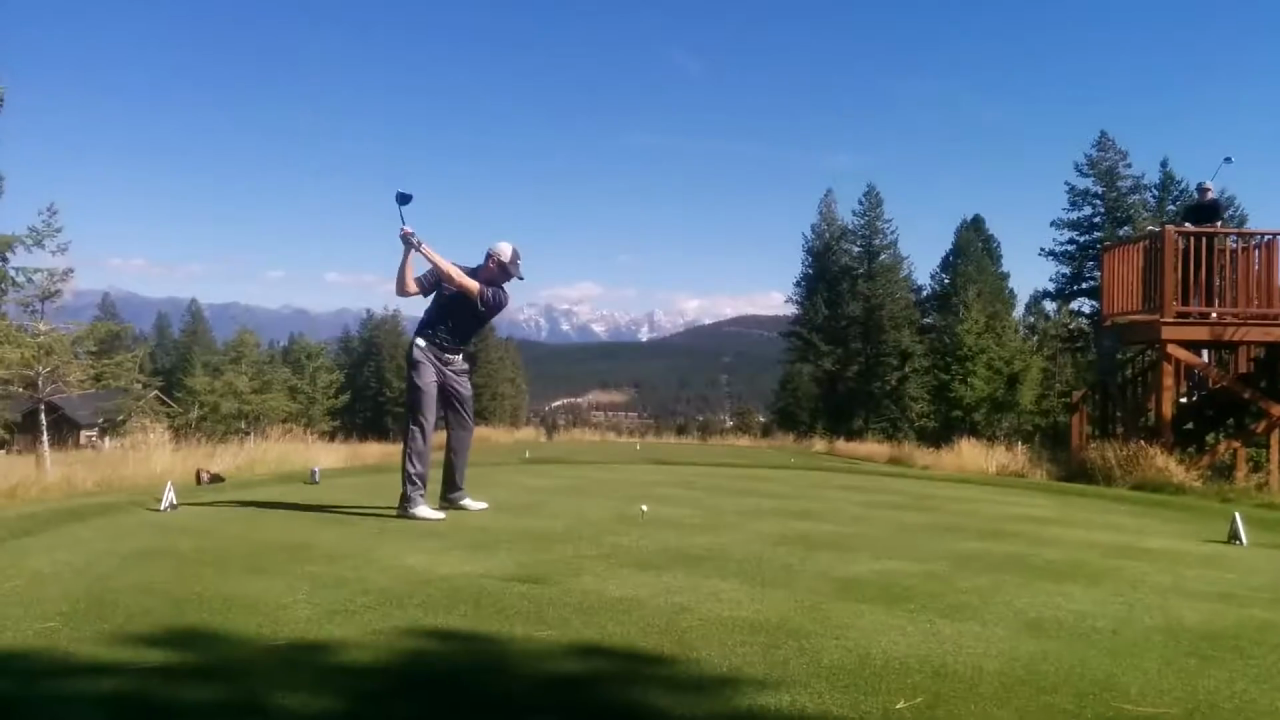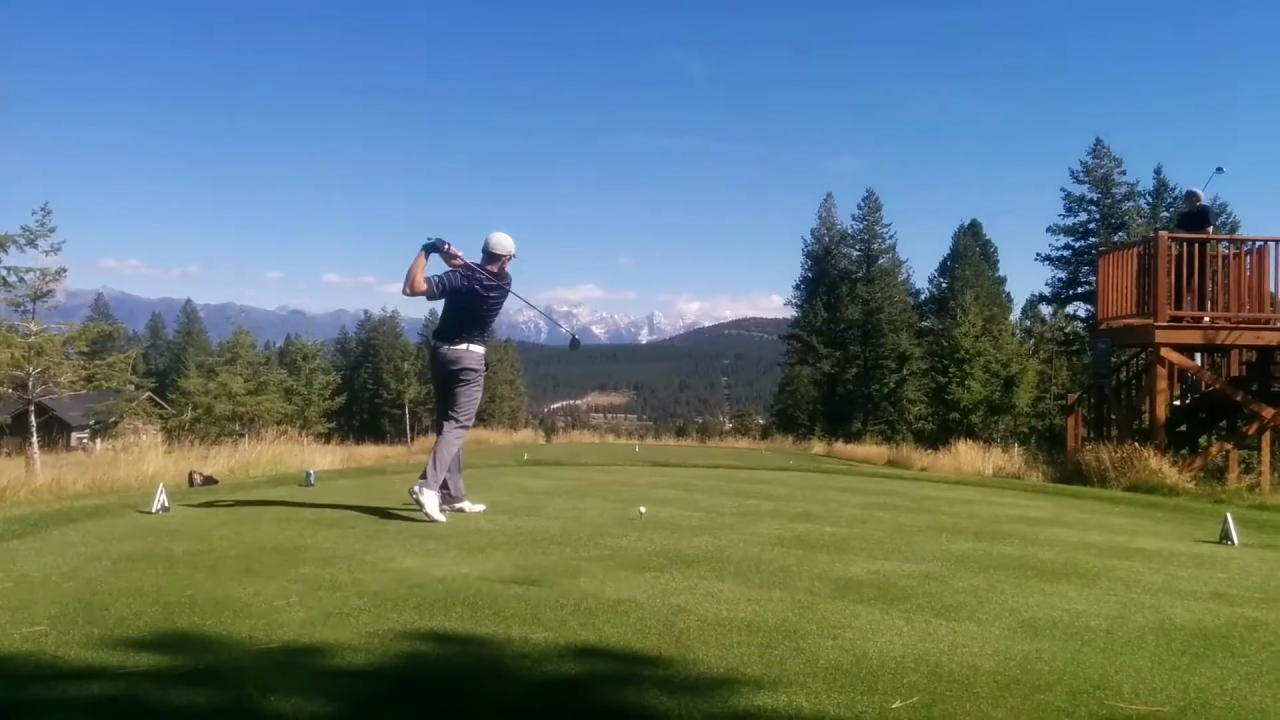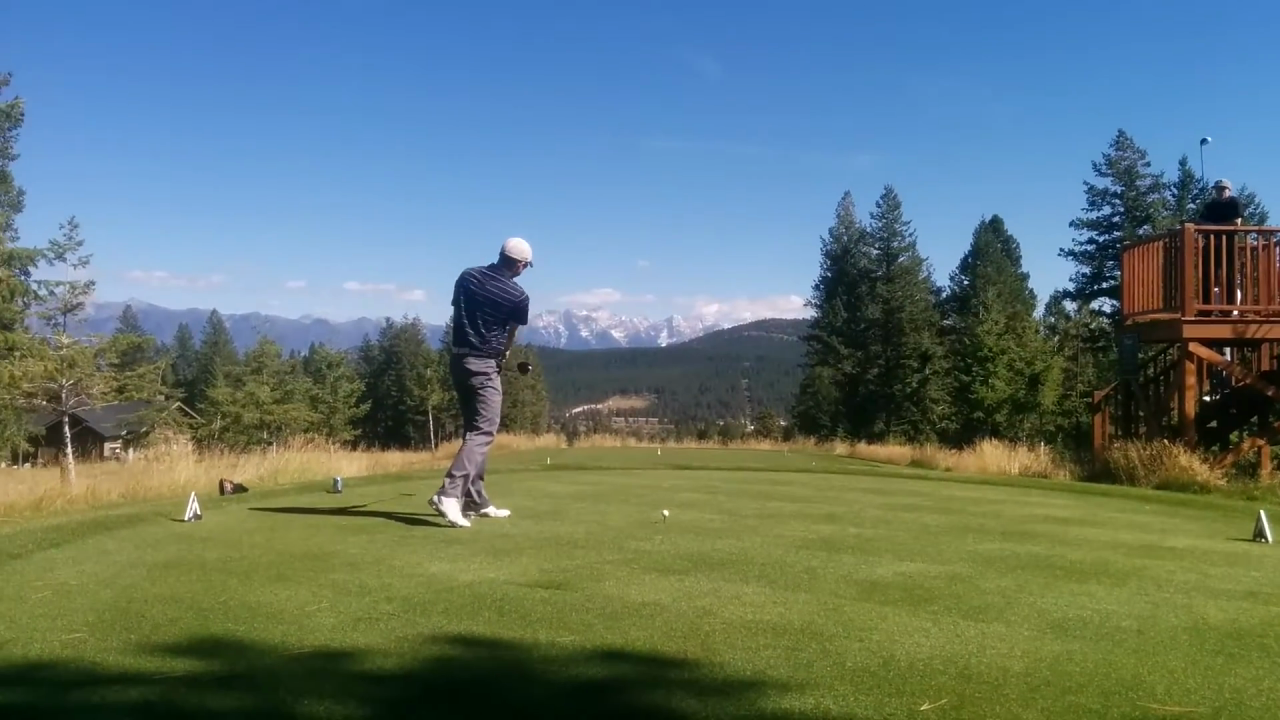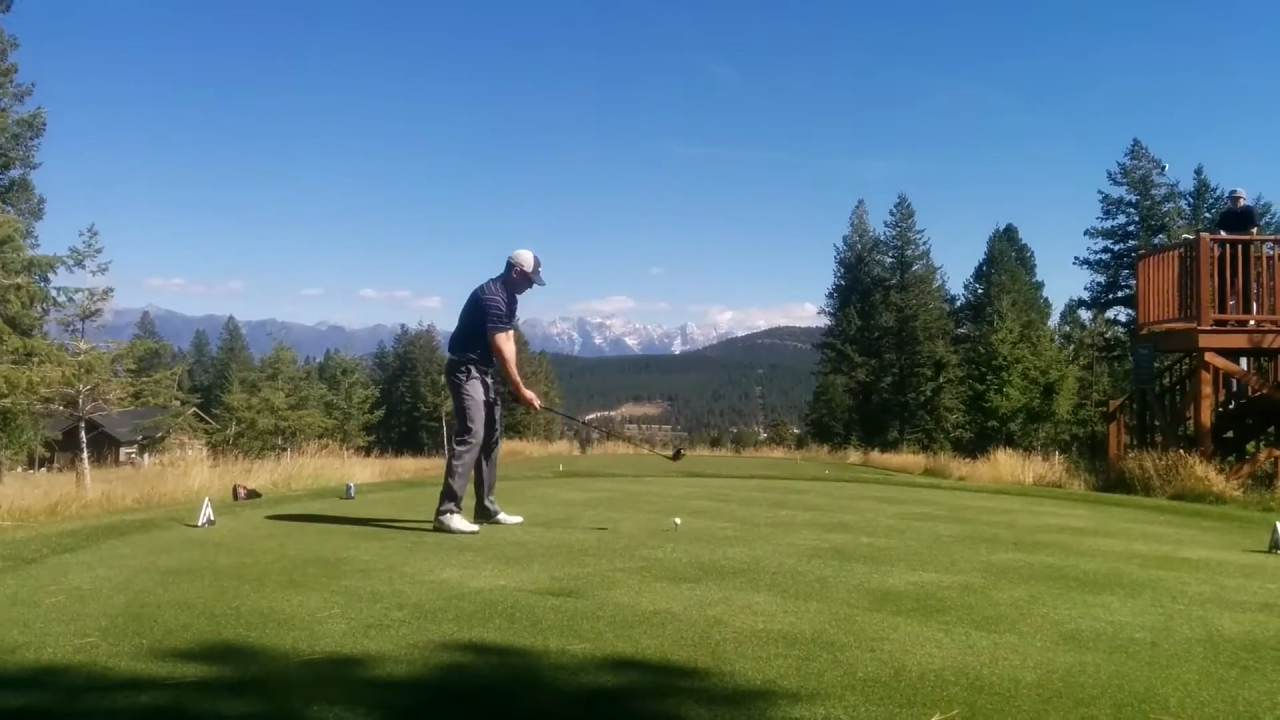
dt=0.7s
person 1, frame 1
left shoulder: (497, 297)
right shoulder: (446, 270)
left elbow: (459, 280)
right elbow: (404, 290)
left wrist: (424, 250)
right wrist: (409, 251)
left hip: (454, 362)
right hip: (425, 353)
left knee: (461, 429)
right knee: (420, 425)
left ankle: (453, 494)
right ankle: (411, 499)
person 1, frame 2
left shoulder: (459, 280)
right shoulder: (504, 282)
left elbow: (411, 288)
left wrist: (426, 250)
right wrist: (443, 250)
left hip: (441, 355)
right hip: (469, 359)
left knee: (446, 424)
right knee: (457, 426)
left ankle: (453, 496)
right ankle: (428, 486)
person 1, frame 3
left shoulder: (467, 276)
right shoulder: (518, 296)
left hip: (460, 360)
right hip: (483, 365)
left knee: (477, 429)
right knee: (484, 432)
left ankle: (475, 501)
right ankle: (450, 494)
person 1, frame 4
left shoulder: (508, 298)
right shoulder: (491, 297)
left elbow: (509, 344)
right elbow: (500, 351)
left wrist: (516, 386)
right wrist: (521, 389)
left hip: (482, 372)
right hip: (466, 370)
left knee: (490, 439)
right knee: (471, 435)
left ankle: (486, 508)
right ankle: (447, 511)
